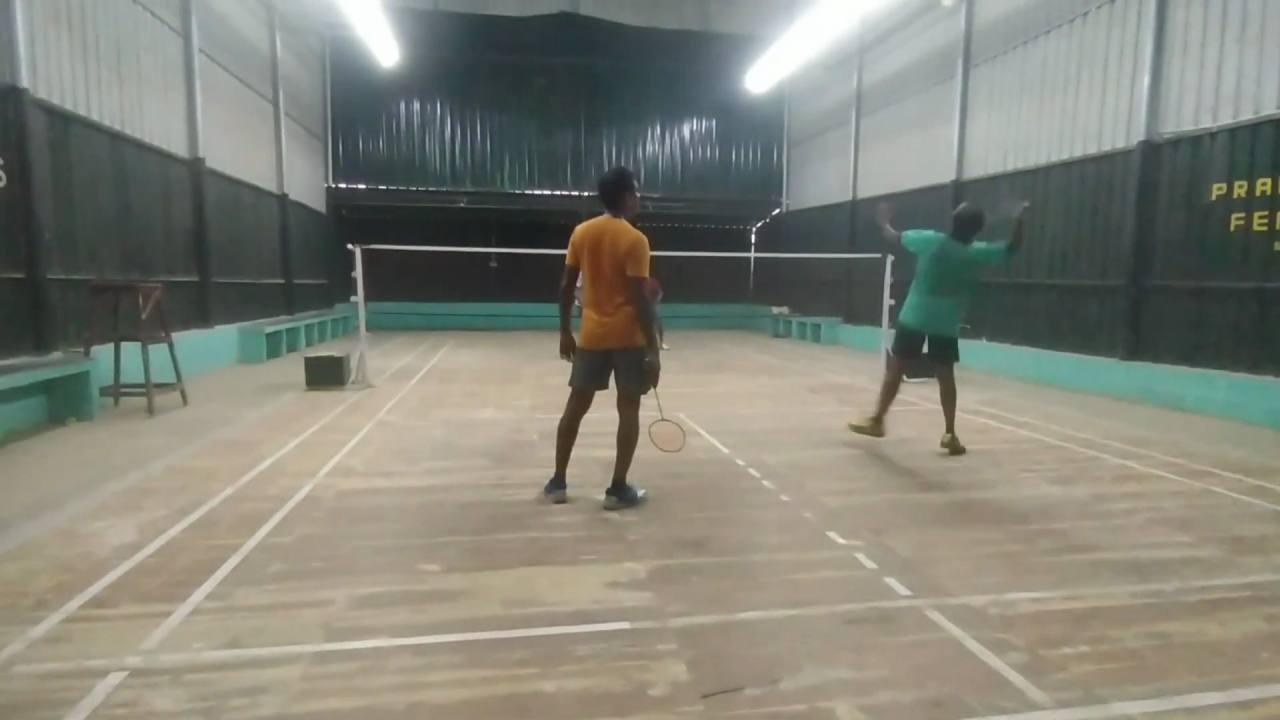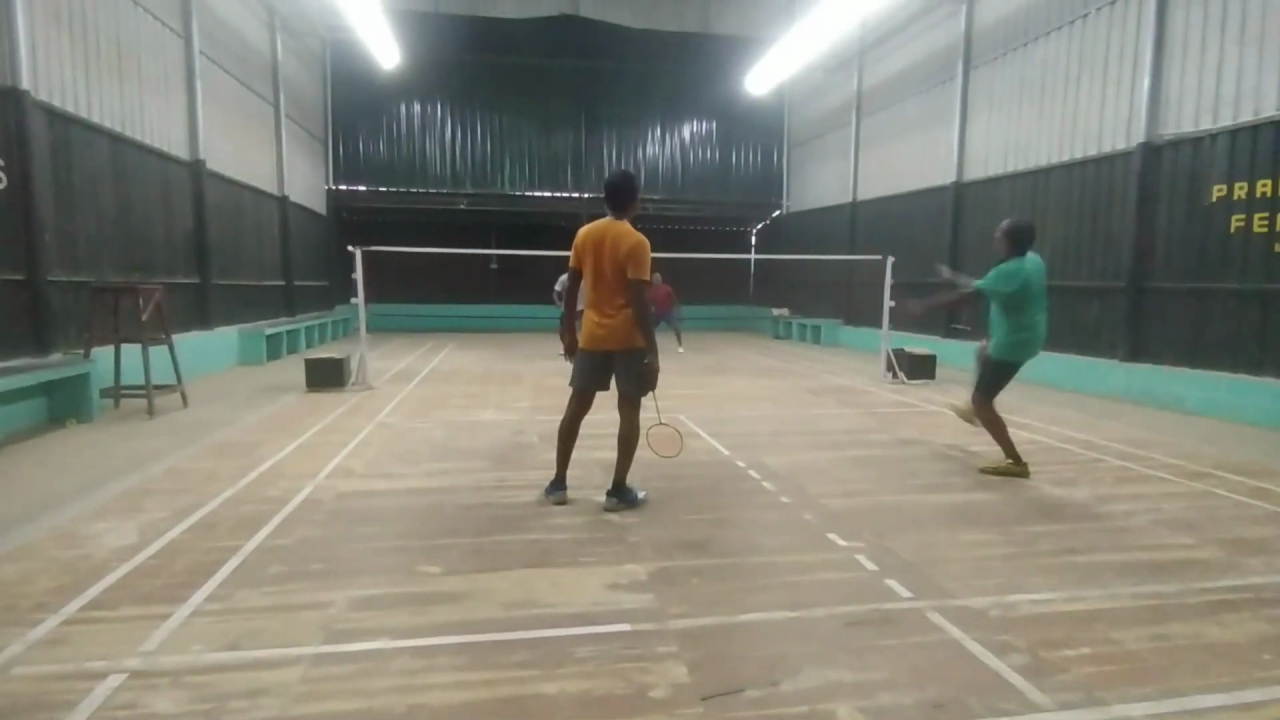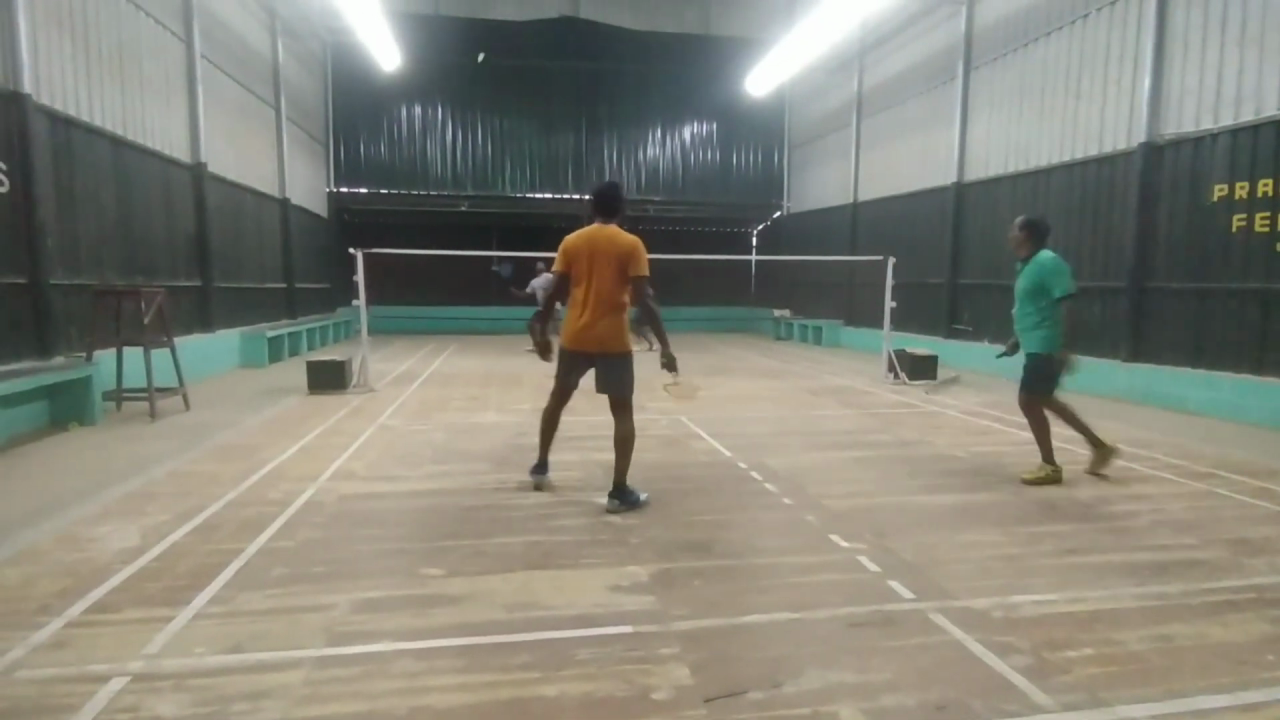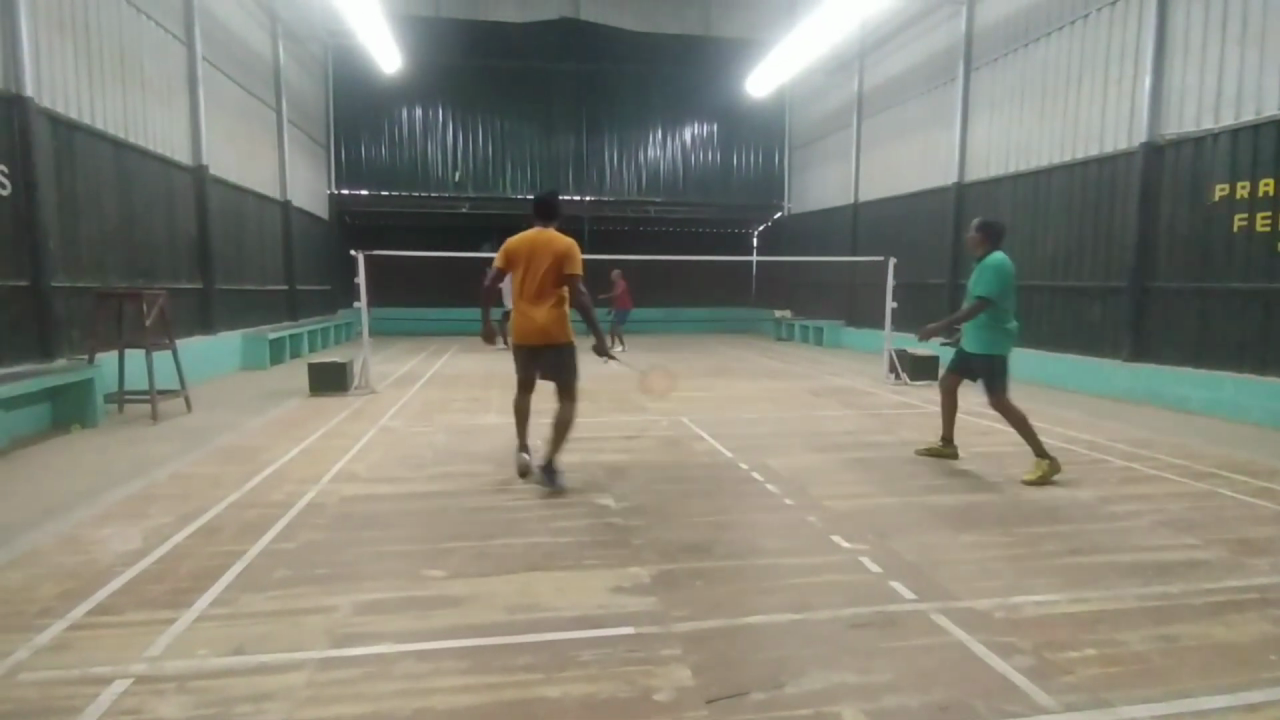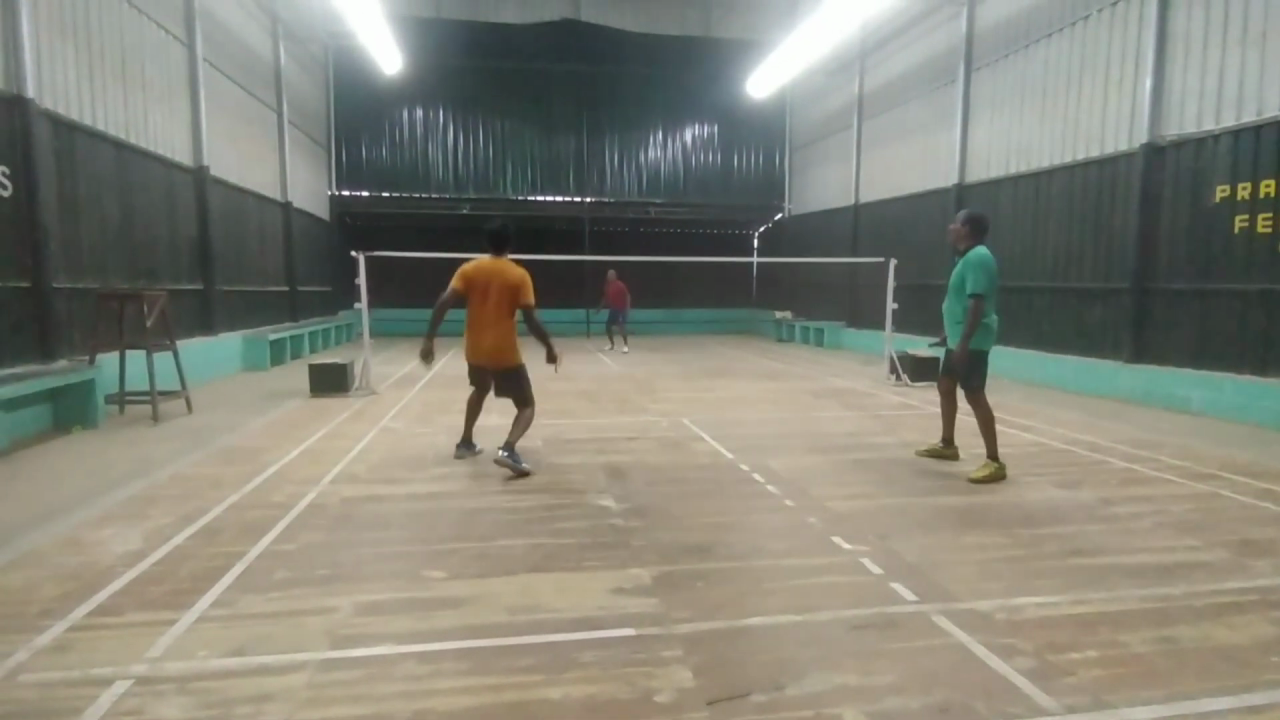
dt=0.5s
person 1, frame 1
left shoulder: (581, 232)
right shoulder: (634, 240)
left elbow: (566, 287)
right elbow: (639, 300)
left wrist: (565, 331)
right wrist: (653, 350)
left hip: (590, 336)
right hip: (628, 338)
left knee: (576, 406)
right knee: (628, 410)
left ankle: (558, 482)
right ankle: (618, 489)
person 1, frame 2
left shoulder: (584, 235)
right shoulder: (636, 242)
left elbow: (571, 289)
right elbow: (638, 302)
left wrist: (568, 331)
right wrist: (652, 352)
left hip: (591, 337)
right hip: (628, 339)
left knee: (576, 408)
right knee: (629, 412)
left ankle: (558, 484)
right ankle: (618, 491)
person 1, frame 3
left shoulder: (571, 241)
right shoulder: (631, 245)
left elbow: (553, 292)
right elbow: (644, 298)
left wrist: (541, 333)
right wrist: (664, 345)
left hip: (574, 338)
right hip: (613, 340)
left knee: (557, 400)
right knee: (622, 412)
left ankle: (541, 466)
right ankle: (619, 491)
person 1, frame 4
left shoulder: (513, 243)
right shoulder: (567, 245)
left elbow: (489, 284)
right elbow: (578, 294)
left wrist: (486, 321)
right wrist: (598, 336)
left hip: (522, 331)
right hip: (556, 332)
left knee: (524, 389)
right knee: (567, 398)
left ankle: (522, 450)
right ankle: (549, 467)
person 1, frame 5
left shoulder: (468, 269)
right shoulder: (520, 276)
left elbow: (443, 303)
right elbow: (531, 320)
left wrist: (429, 340)
right wrist: (550, 350)
left hip: (475, 352)
right hip: (505, 355)
left knee: (480, 391)
right knee: (526, 406)
left ankle: (465, 442)
right ankle: (508, 449)
person 2, frame 1
left shoulder: (931, 241)
right shoulder: (979, 253)
left elbow: (894, 237)
right elbow: (1011, 248)
left wrist: (883, 220)
right wrist: (1019, 222)
left hip: (915, 317)
right hip: (946, 323)
left knee: (896, 369)
right knee: (946, 375)
left ankle: (877, 421)
right ankle: (950, 435)
person 2, frame 2
left shoulder: (1008, 271)
right shoulder: (1033, 260)
left elbow: (969, 294)
left wrist: (926, 304)
left hip: (1010, 344)
right hip: (1029, 338)
left knee: (982, 402)
right knee: (985, 351)
left ankle: (1016, 462)
right ankle: (975, 411)
person 2, frame 3
left shoulder: (1048, 262)
right shoulder: (1027, 265)
left elbow: (1064, 304)
left wrist: (1064, 348)
right wrist: (1017, 339)
left hip: (1046, 346)
right hip: (1035, 344)
left knee: (1028, 400)
right knee: (1044, 400)
left ankle: (1050, 465)
right ankle: (1099, 447)
person 2, frame 4
left shoulder: (995, 264)
right shoulder: (986, 263)
left elbow: (979, 306)
left wrist: (942, 326)
right wrist: (963, 332)
left hip: (991, 344)
right hip: (973, 341)
left knee: (999, 401)
right knee: (947, 384)
left ankle: (1045, 459)
right ankle: (947, 444)
person 2, frame 5
left shoulder: (978, 258)
right shoulder: (967, 257)
left elbow: (978, 304)
left wrist: (964, 343)
right wrist: (950, 334)
left hip: (970, 342)
right hip: (958, 338)
left knee: (974, 396)
right knee: (945, 387)
left ankle: (995, 462)
right ankle: (947, 445)
